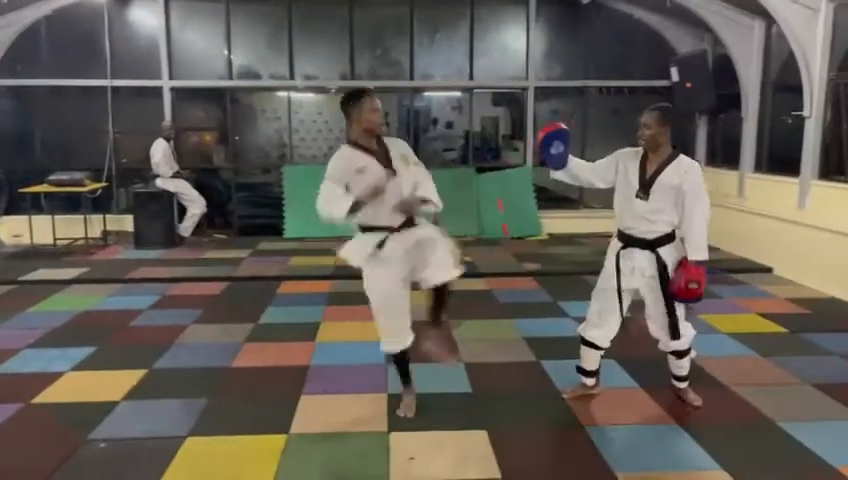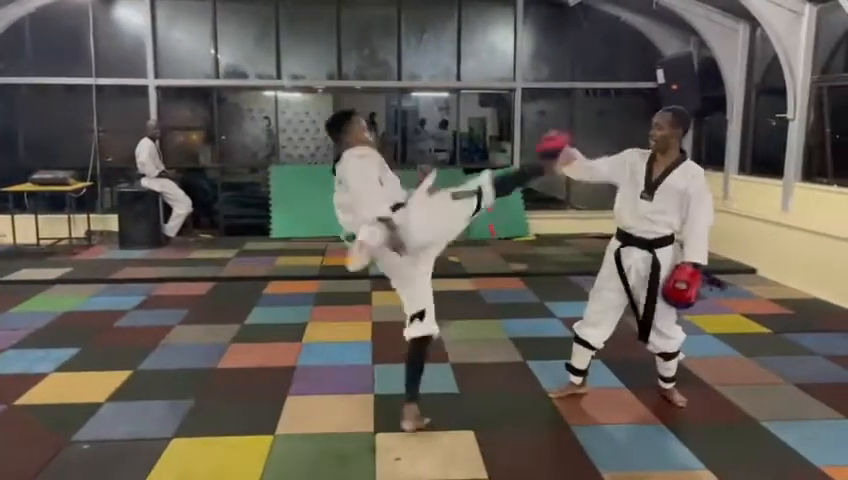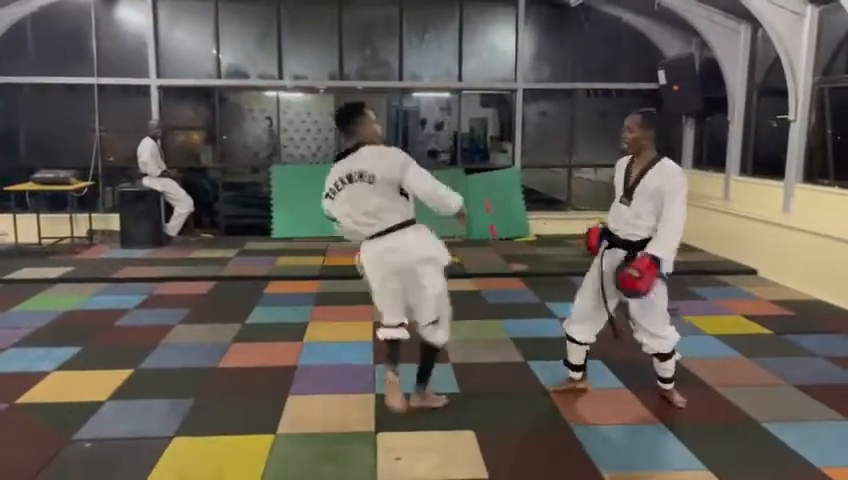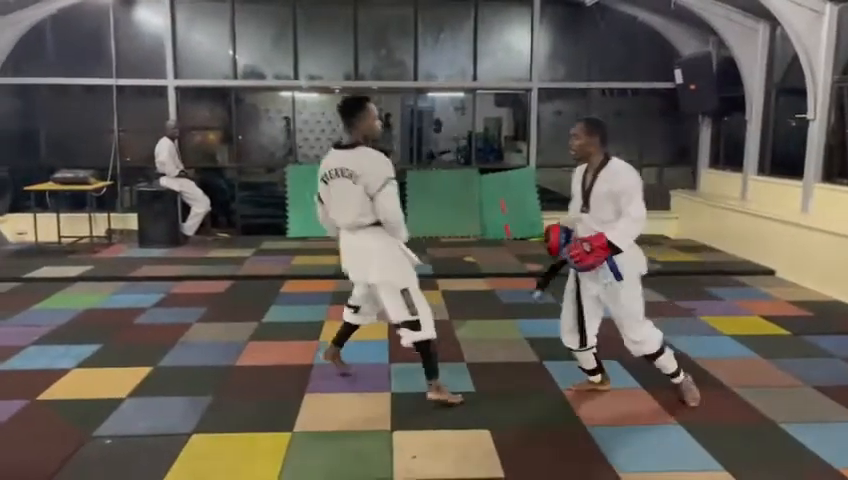
dt=0.3s
person 1, frame 1
left shoulder: (400, 148)
right shoulder: (344, 161)
left elbow: (425, 185)
right elbow: (327, 207)
left wrist: (420, 204)
right wrist: (364, 199)
left hip: (412, 234)
right hip: (378, 246)
left knee: (442, 265)
right knee: (393, 323)
left ankle: (433, 329)
right ankle: (407, 389)
person 1, frame 2
left shoulder: (343, 181)
right shoulder: (358, 158)
right elbow: (367, 189)
right wrist: (388, 226)
left hip: (390, 252)
right hip: (406, 225)
left knee: (420, 322)
right knee: (480, 190)
left ankle: (411, 408)
person 1, frame 3
left shoulder: (333, 178)
right shoulder: (389, 157)
left elbow: (344, 224)
right elbow: (428, 188)
right wrist: (457, 205)
left hip: (375, 253)
right hip: (411, 243)
left knee: (393, 321)
right knee: (434, 320)
left ankle: (392, 372)
right ankle: (423, 391)
person 1, frame 4
left shoulder: (328, 162)
right shoulder: (375, 161)
left elbow: (325, 213)
right elbow: (389, 213)
right wrist: (401, 235)
left hip: (352, 246)
right hip: (379, 244)
left knee: (364, 301)
right knee: (414, 314)
left ankle: (334, 350)
right ankle: (435, 385)
person 2, frame 1
left shoulder: (687, 170)
right shoulder: (625, 159)
left elbow: (695, 220)
right elbow: (590, 174)
left wrist: (695, 265)
right wrist: (560, 160)
left hip: (661, 256)
right hip: (624, 252)
left knee: (671, 324)
right knee: (599, 316)
left ankle: (682, 384)
right ankle: (589, 382)
person 2, frame 2
left shoulder: (692, 175)
right shoulder: (633, 159)
left elbow: (698, 224)
right elbow: (594, 169)
left wrist: (691, 268)
right wrist: (566, 155)
left hip: (658, 257)
right hip: (622, 251)
left knee: (664, 327)
right knee: (596, 315)
left ankle: (668, 386)
right ankle: (577, 381)
person 2, frame 3
left shoulder: (670, 174)
right shoulder: (624, 165)
left elbow: (671, 224)
left wrist: (651, 260)
right wrist: (604, 231)
left hip: (641, 258)
right hip: (611, 252)
left knee: (655, 326)
right knee: (582, 314)
left ankle: (667, 386)
right ankle: (577, 376)
person 2, frame 4
left shoulder: (622, 173)
right shoulder: (580, 173)
left elbow: (635, 218)
left wrist: (601, 244)
right wrist: (563, 232)
left hip: (615, 263)
right hip: (586, 261)
left knee: (634, 328)
right knee: (573, 325)
left ankle: (680, 380)
right ankle: (596, 377)
person 3, frame 1
left shoulder: (167, 144)
right shoulder: (160, 145)
right elbow: (162, 170)
left wrist: (180, 174)
right wrist: (180, 176)
left hip: (173, 179)
right hip: (167, 180)
left knee: (198, 203)
right knee: (198, 204)
left ankle: (182, 231)
right ankle: (182, 233)
person 3, frame 2
left shoulder: (153, 144)
right shoulder: (146, 145)
right elbow: (148, 169)
left wrist: (166, 174)
right wrist: (165, 175)
left hip: (158, 179)
right hip: (152, 180)
left knee: (184, 202)
right knee: (184, 203)
left ankle: (168, 231)
right ankle: (168, 233)
person 3, frame 3
left shoulder: (154, 143)
right shoulder: (148, 144)
right elbow: (150, 169)
left wrist: (167, 173)
right wrist: (167, 175)
left hip: (160, 178)
right hip: (154, 179)
left knee: (185, 202)
right knee: (185, 203)
left ankle: (169, 231)
right ankle: (169, 232)
person 3, frame 4
left shoulder: (171, 143)
right shoulder: (166, 145)
right elbow: (168, 169)
left wrist: (184, 173)
right wrist: (184, 175)
left hip: (176, 178)
right hip: (171, 179)
left knee: (202, 202)
right knee: (202, 202)
left ankle: (186, 230)
right ankle: (186, 232)
